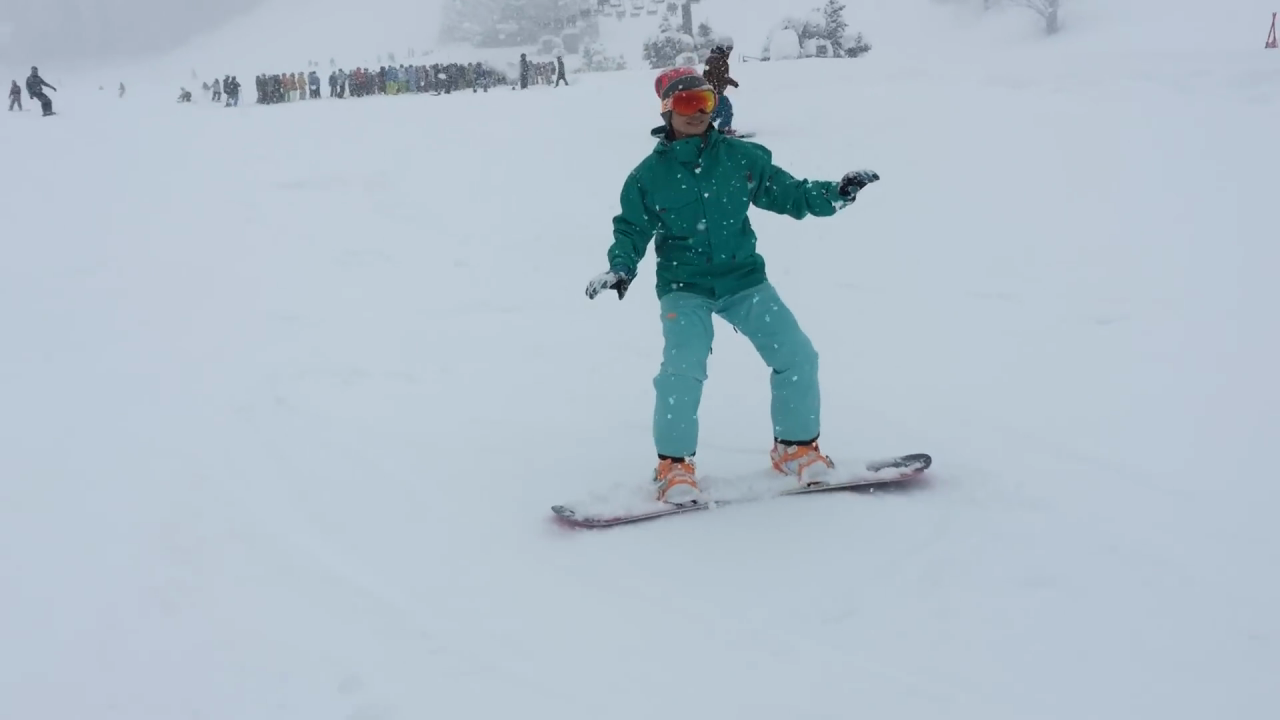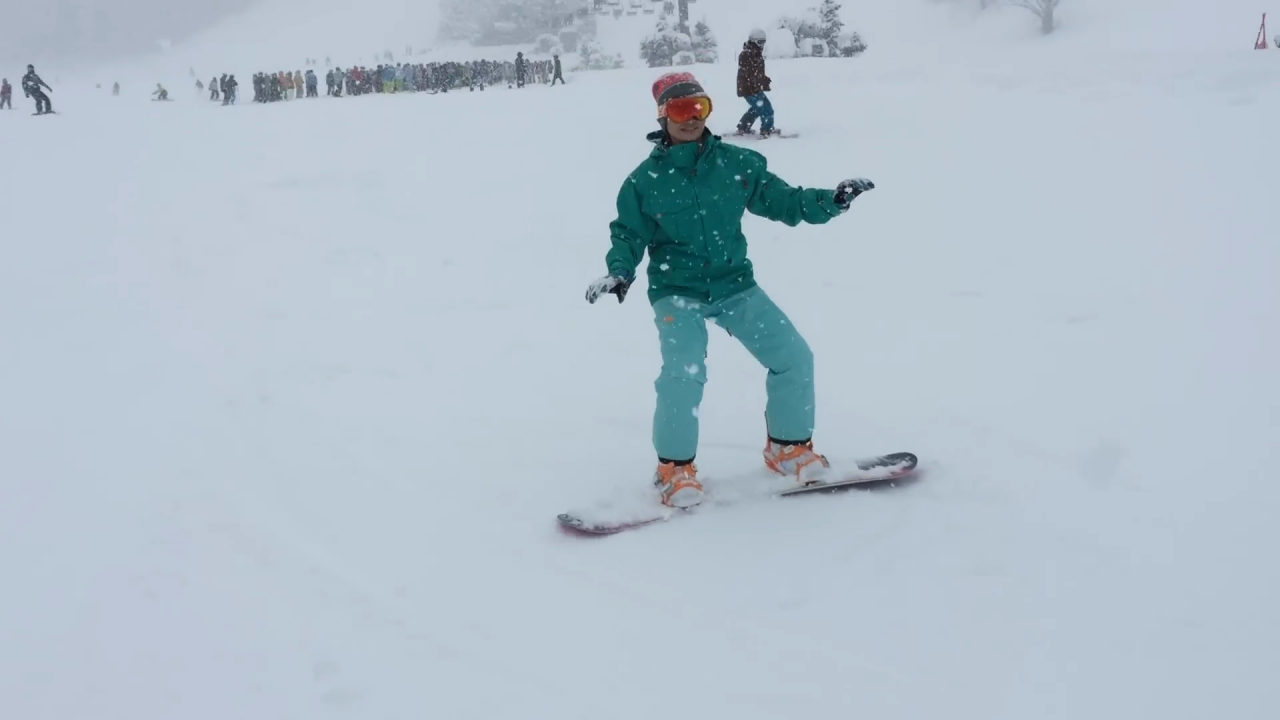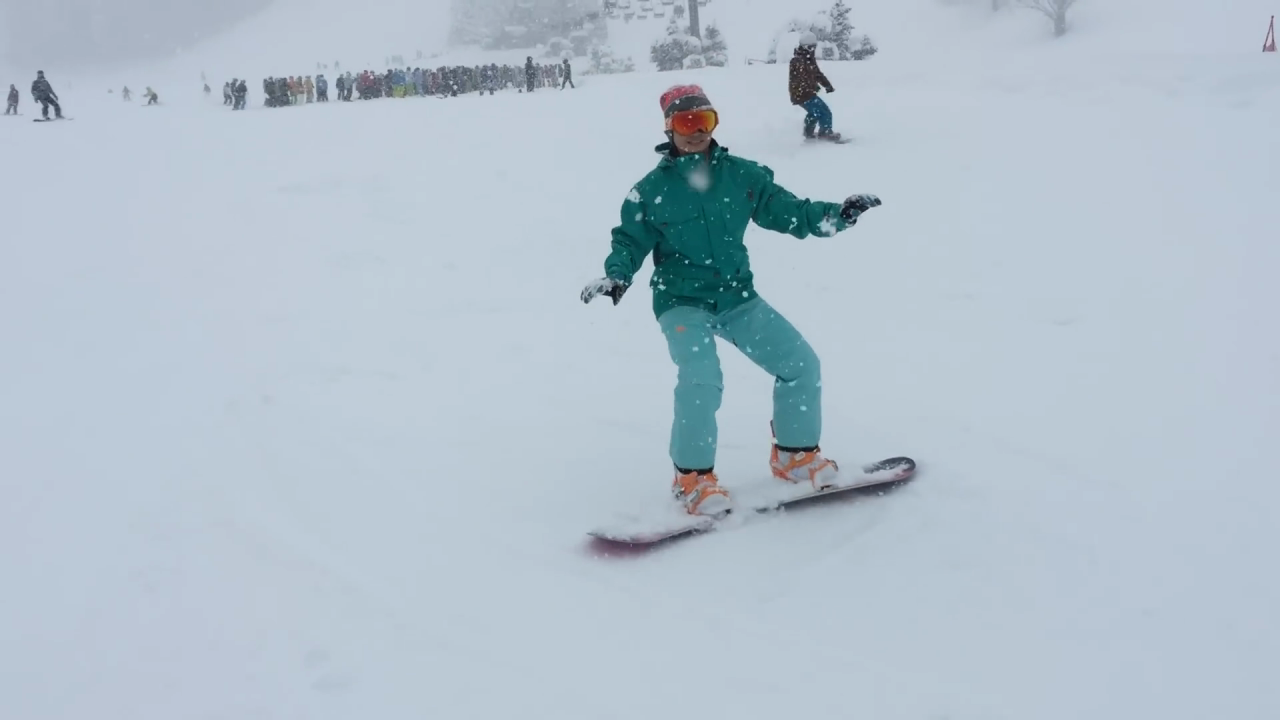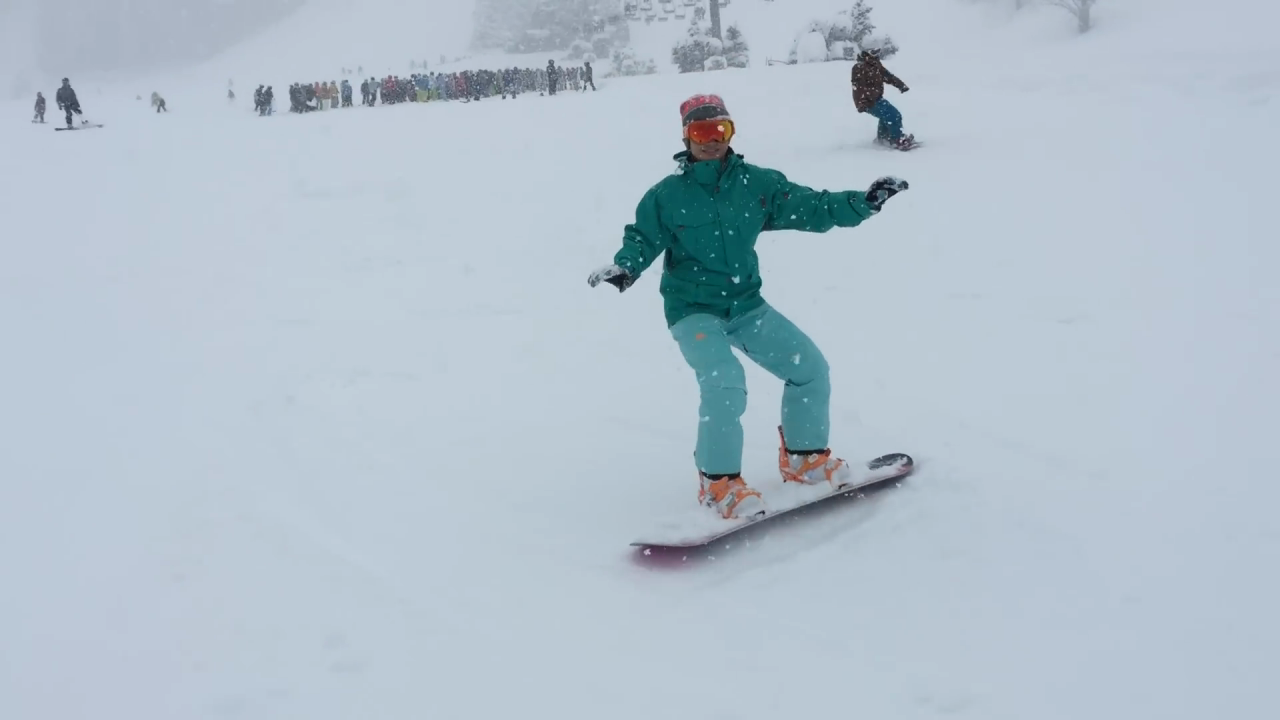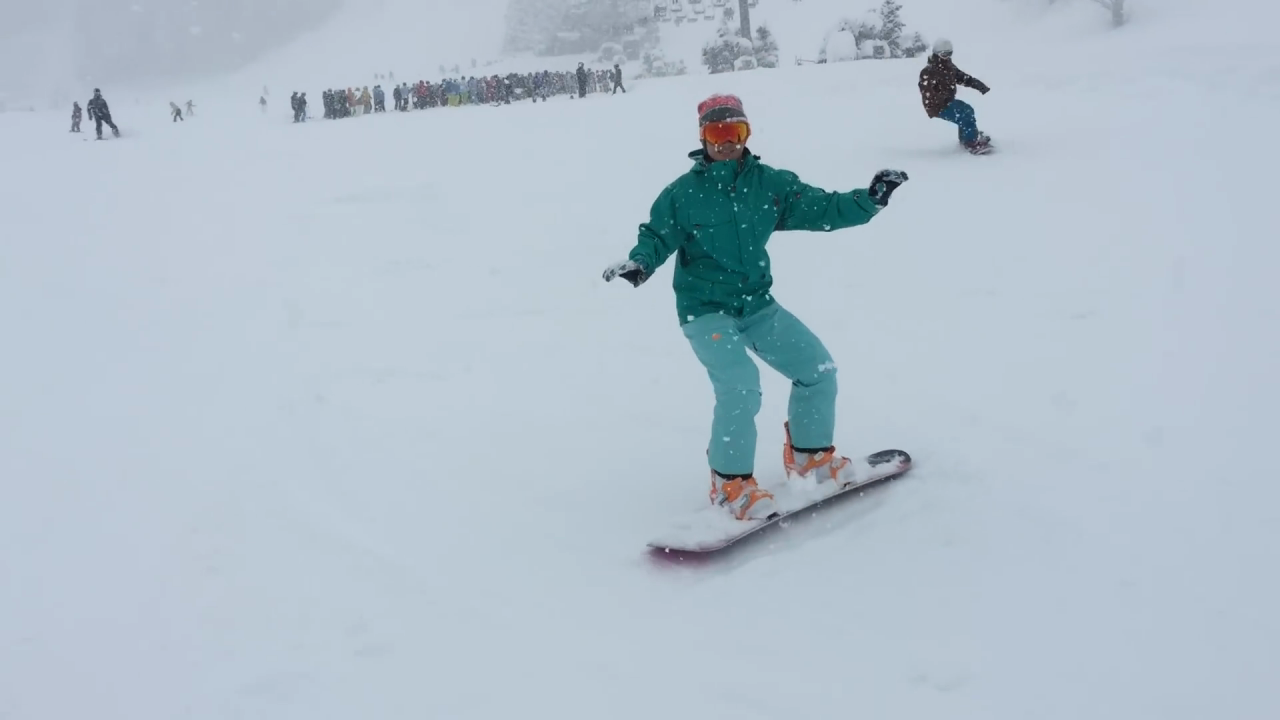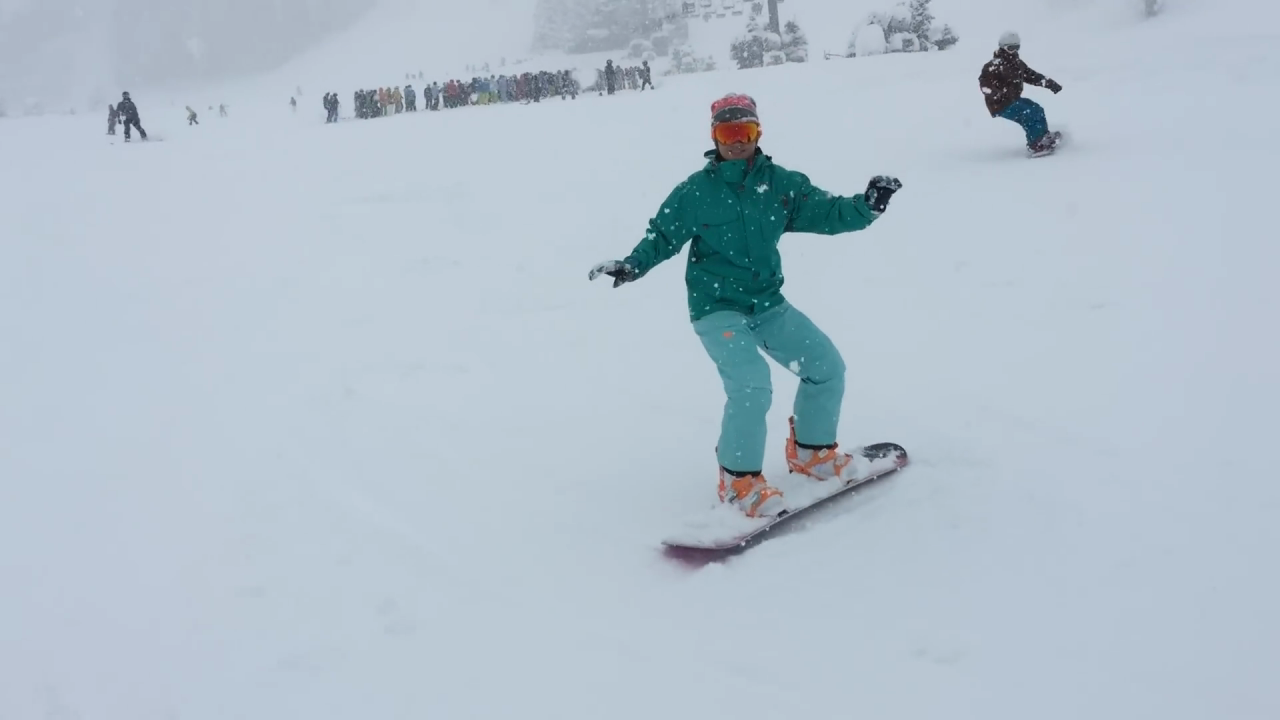
dt=0.2s
person 1, frame 1
left shoulder: (743, 157)
right shoulder: (649, 174)
left elbow: (790, 195)
right elbow: (631, 230)
left wrist: (837, 193)
right wrist: (621, 268)
left hip: (744, 279)
right hip: (684, 288)
left knee: (796, 355)
right knee: (681, 372)
left ankle: (795, 447)
right ankle: (674, 464)
person 1, frame 2
left shoulder: (737, 162)
right shoulder: (645, 179)
left elbow: (782, 201)
right elbow: (628, 234)
left wrist: (832, 201)
right wrist: (620, 272)
left hip: (735, 284)
right hip: (677, 292)
left knee: (793, 356)
right knee: (683, 372)
left ankle: (789, 447)
right ankle: (674, 467)
person 1, frame 3
left shoulder: (744, 175)
right shoulder: (651, 190)
left elbow: (789, 213)
right elbow: (630, 241)
left wrist: (838, 214)
right wrist: (616, 276)
left hip: (738, 297)
right hip: (682, 303)
left knee: (800, 363)
right knee: (701, 380)
left ankle: (795, 454)
right ankle: (693, 477)
person 1, frame 4
left shoulder: (757, 183)
right shoulder: (666, 195)
left elbow: (811, 208)
right elbow: (642, 240)
left wrist: (864, 203)
right wrist: (624, 266)
left hip: (747, 304)
right hip: (693, 310)
left knee: (810, 367)
right knee: (725, 384)
left ankle: (804, 457)
right ankle: (719, 482)
person 1, frame 5
left shoulder: (771, 184)
right shoulder: (681, 193)
left elbow: (823, 208)
right elbow: (656, 238)
left wrist: (870, 198)
right wrist: (639, 263)
left hip: (757, 304)
right hip: (705, 309)
left knee: (818, 368)
right knee: (739, 385)
left ankle: (809, 455)
right ankle: (731, 481)
person 1, frame 6
left shoulder: (782, 183)
right shoulder: (693, 192)
left elbow: (826, 212)
right elbow: (662, 236)
left wrist: (867, 205)
right wrist: (633, 264)
left hip: (768, 302)
right hip: (716, 307)
left knee: (827, 366)
right knee: (751, 384)
left ankle: (813, 452)
right ankle: (740, 479)
